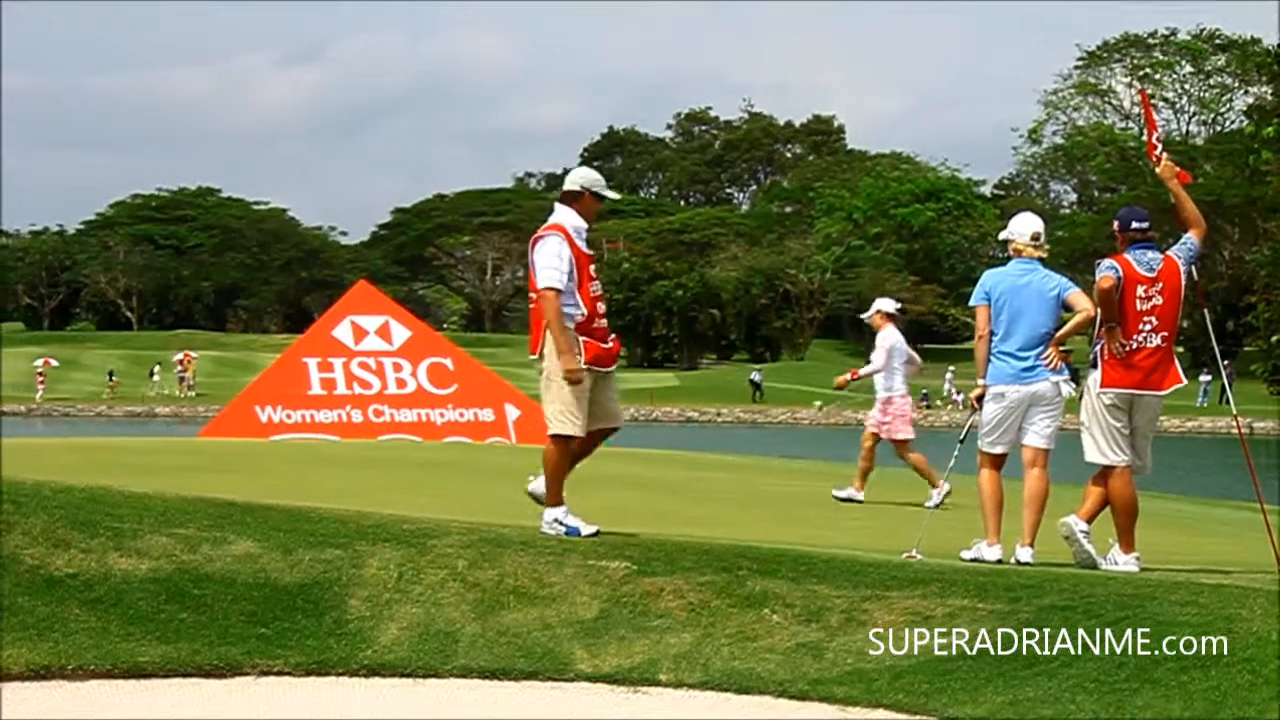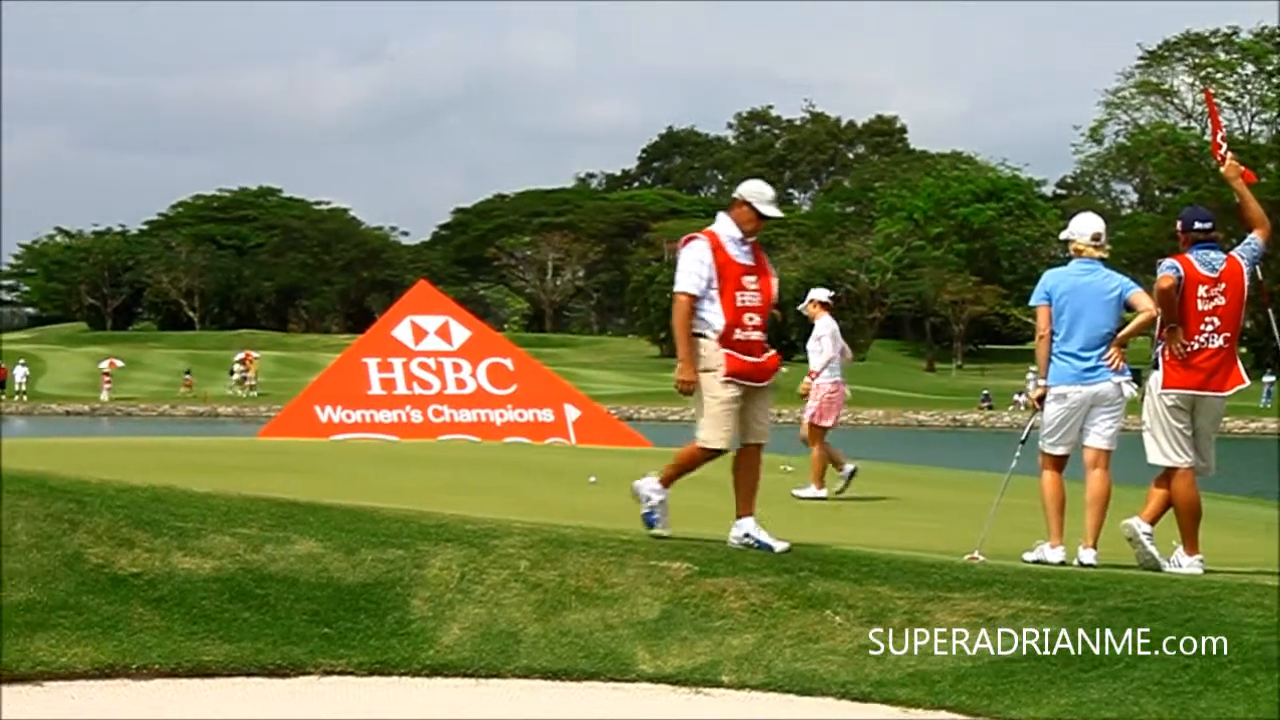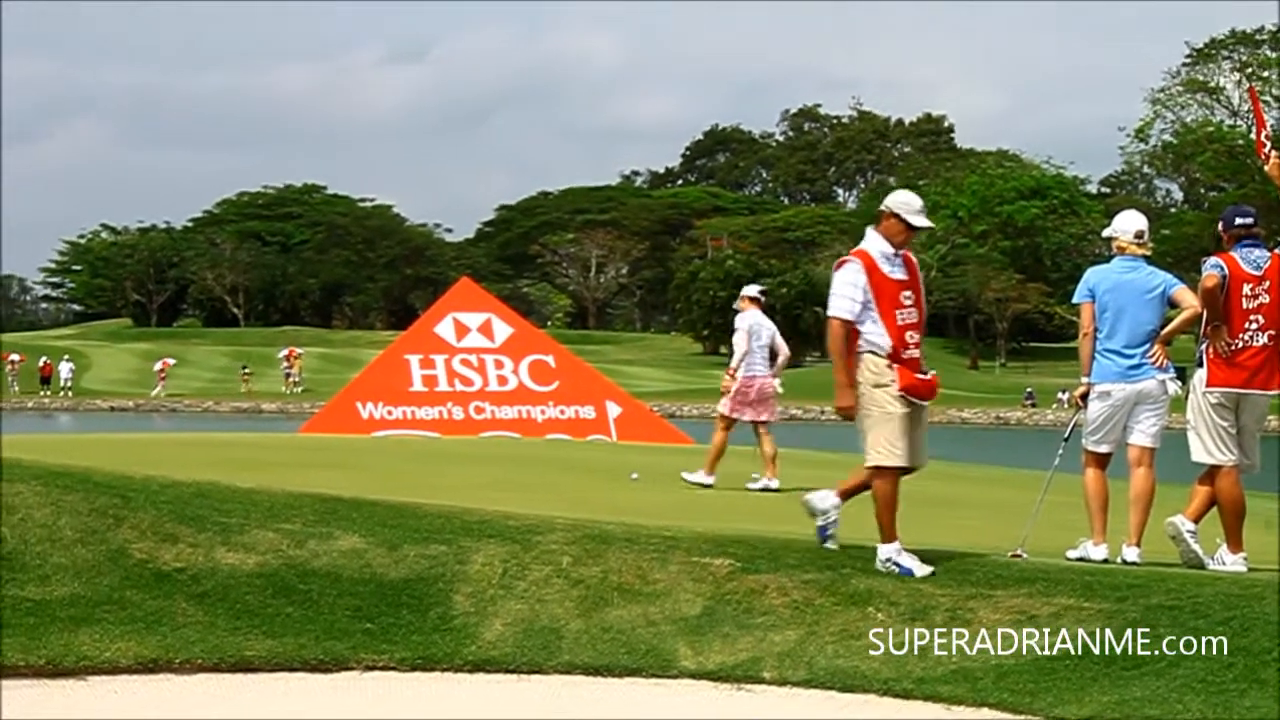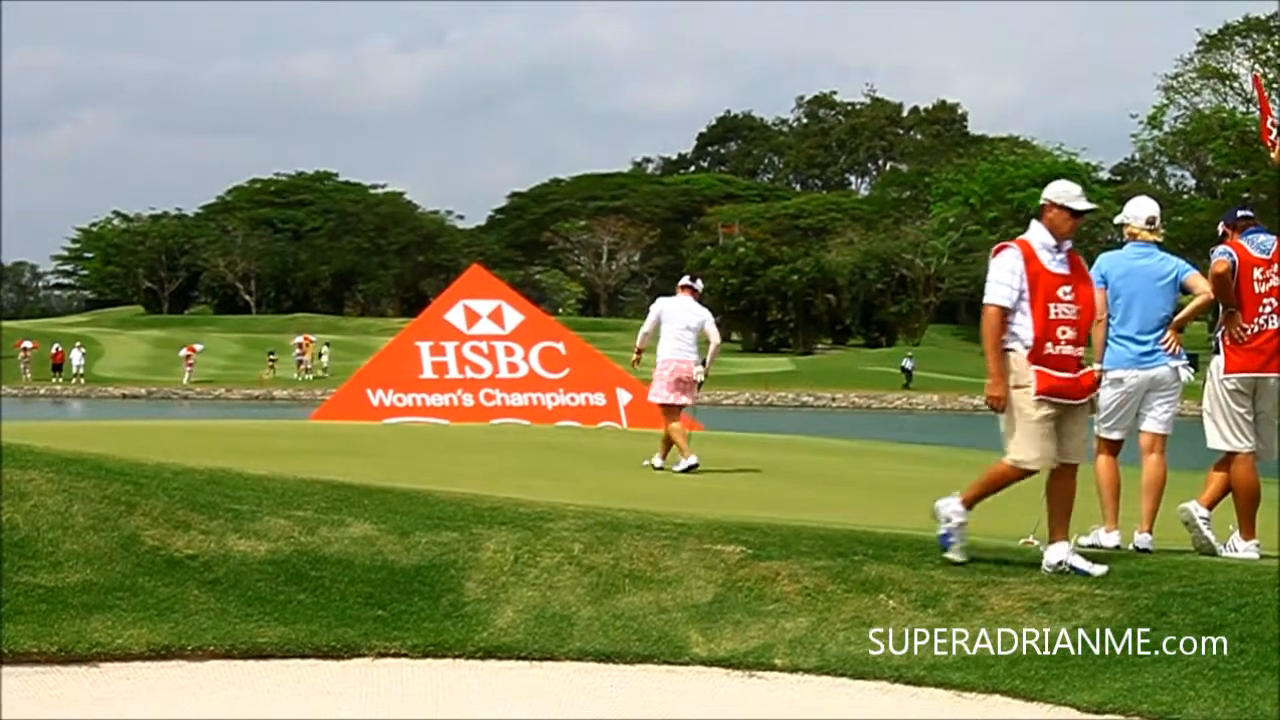
dt=0.7s
person 1, frame 1
left shoulder: (1114, 265)
right shoulder: (1176, 264)
left elbow: (1105, 286)
right elbow: (1198, 228)
left wrist: (1110, 326)
right wrist: (1172, 182)
left hip: (1112, 378)
right hip: (1153, 382)
left knee: (1117, 465)
right knee: (1123, 464)
left ankle: (1126, 553)
right ankle: (1082, 520)
person 1, frame 2
left shoulder: (1176, 265)
right shoulder: (1239, 264)
left elbow: (1164, 285)
right elbow: (1262, 228)
left wrist: (1172, 326)
right wrist: (1236, 181)
left hip: (1174, 379)
right hip: (1217, 383)
left knee: (1180, 466)
right knee: (1188, 465)
left ankle: (1191, 555)
right ankle: (1145, 521)
person 1, frame 3
left shoulder: (1220, 262)
left elbow: (1209, 285)
left wrist: (1217, 324)
left hip: (1218, 377)
left knee: (1225, 465)
right knee: (1229, 465)
left ankle: (1234, 554)
right ankle: (1189, 520)
person 1, frame 4
left shoulder: (1229, 249)
left elbow: (1219, 270)
left wrist: (1230, 310)
left hip: (1235, 364)
left knee: (1240, 452)
right knee: (1244, 451)
left ankle: (1246, 540)
right ankle: (1202, 506)
person 2, frame 1
left shoulder: (576, 235)
right shoulder: (554, 238)
right elbow: (549, 299)
right wrist: (566, 353)
left hip: (590, 346)
right hip: (567, 343)
left knee: (606, 422)
right knee: (564, 429)
left ankle: (548, 483)
right ankle: (555, 513)
person 2, frame 2
left shoulder: (757, 255)
right shoulder: (702, 247)
right elbow: (682, 305)
left wrist: (767, 359)
right wrist: (685, 362)
left hip: (751, 361)
right hip: (716, 355)
left knee: (752, 443)
right knee: (714, 442)
left ankle: (745, 525)
right ankle: (655, 487)
person 2, frame 3
left shoulder: (908, 263)
right shoulder: (857, 266)
right elbow: (836, 328)
left wrist: (918, 373)
right wrist: (843, 388)
left hip: (905, 375)
right hip: (877, 373)
left knee: (908, 461)
right knee: (888, 462)
left ankle: (829, 500)
right ankle: (890, 550)
person 2, frame 4
left shoulder: (1075, 260)
right shoulder: (1014, 255)
right elbow: (992, 318)
left wrist: (1086, 375)
right wrist: (996, 378)
left hip: (1067, 375)
right hip: (1028, 371)
left knee: (1066, 464)
right knee: (1026, 461)
left ankle: (1059, 549)
right ankle: (956, 508)
person 3, frame 1
left shoulder: (991, 279)
right shoulder: (1056, 282)
left elbow: (982, 334)
right elbow: (1088, 310)
left wrist: (981, 381)
right wrist: (1056, 340)
left hip: (1003, 383)
right hip: (1046, 383)
left knee: (989, 463)
right knee: (1036, 464)
left ankle: (992, 545)
right ankle: (1026, 547)
person 3, frame 2
left shoulder: (1052, 279)
right shoulder: (1117, 281)
left elbow: (1043, 334)
right elbow: (1149, 310)
left wrist: (1041, 381)
right wrist: (1119, 341)
left hip: (1065, 383)
right hip: (1108, 383)
left knee: (1051, 465)
right knee: (1098, 465)
left ankle: (1054, 546)
right ankle: (1089, 548)
person 3, frame 3
left shoulder: (1095, 276)
right shoulder: (1161, 279)
left elbow: (1087, 331)
right elbow: (1194, 307)
left wrist: (1085, 379)
right wrist: (1163, 338)
left hip: (1108, 381)
right hip: (1152, 380)
left knee: (1094, 462)
right knee: (1142, 462)
left ankle: (1098, 543)
right ankle: (1133, 546)
person 3, frame 4
left shoulder: (1106, 262)
right shoulder: (1173, 265)
left elbow: (1099, 319)
right elbow: (1207, 293)
left wrist: (1096, 365)
right wrist: (1176, 324)
left hip: (1121, 368)
right hip: (1164, 367)
left knee: (1106, 449)
right knee: (1153, 449)
left ankle: (1109, 531)
right ankle: (1145, 533)
person 4, frame 1
left shoulder: (886, 336)
right shoulder: (896, 337)
left elbow: (879, 365)
right elbow: (916, 361)
left wrist: (850, 377)
left hip: (892, 400)
right hip: (887, 400)
left knee: (905, 451)
right knee: (867, 444)
left ankle: (938, 486)
right ankle: (856, 489)
person 4, frame 2
left shoulder: (824, 325)
right shoulder: (830, 325)
left elbow: (829, 355)
right elbow: (847, 353)
left wrist: (809, 377)
left hip: (826, 388)
right hip: (826, 387)
left knee: (815, 439)
right knee: (808, 435)
left ankle: (818, 487)
right ankle: (844, 468)
person 4, frame 3
left shoulder: (744, 318)
right shoulder: (768, 323)
left elbow: (743, 347)
right elbow: (785, 353)
left wrist: (729, 374)
right wrist: (772, 375)
left hip: (746, 380)
right hip: (764, 382)
left knee: (722, 428)
right knee: (763, 432)
left ankle: (706, 474)
right ankle: (771, 478)
person 4, frame 4
left shoulder: (663, 302)
right shoulder: (703, 312)
left elbow: (645, 330)
right elbow: (716, 341)
left wrist: (638, 351)
right wrist: (707, 365)
left hip: (667, 363)
right hip: (690, 366)
left knee: (670, 418)
right knee: (674, 415)
left ankle: (689, 457)
right ankle: (660, 458)
